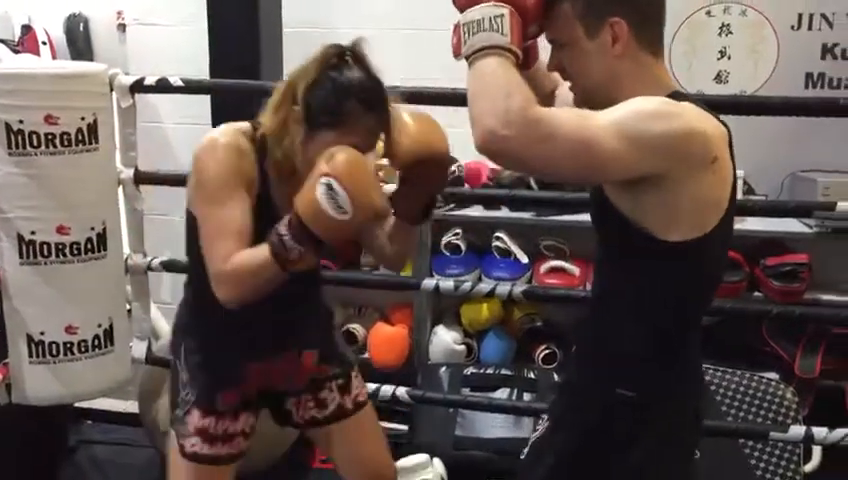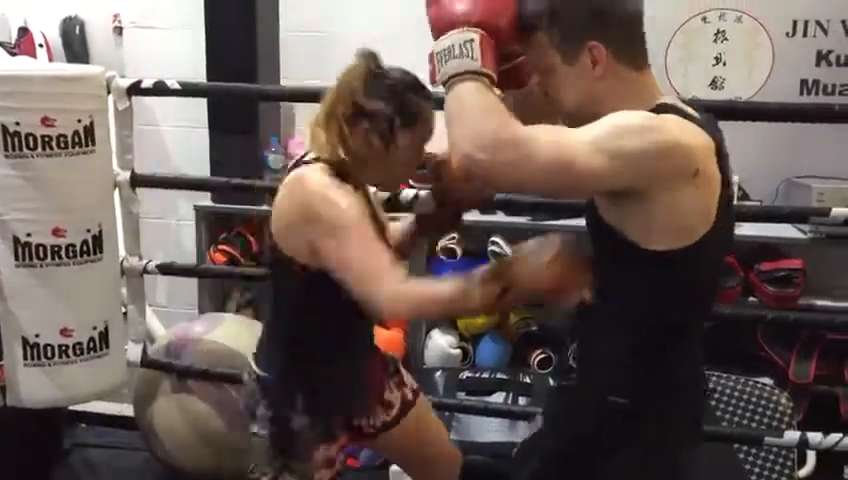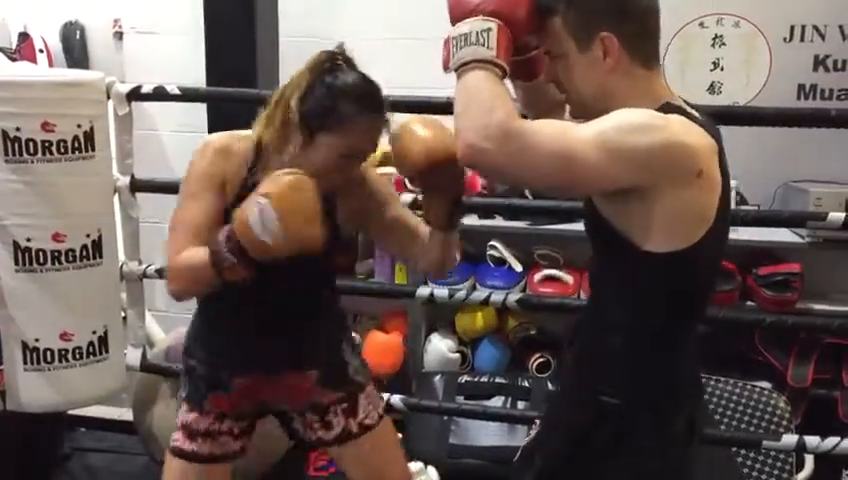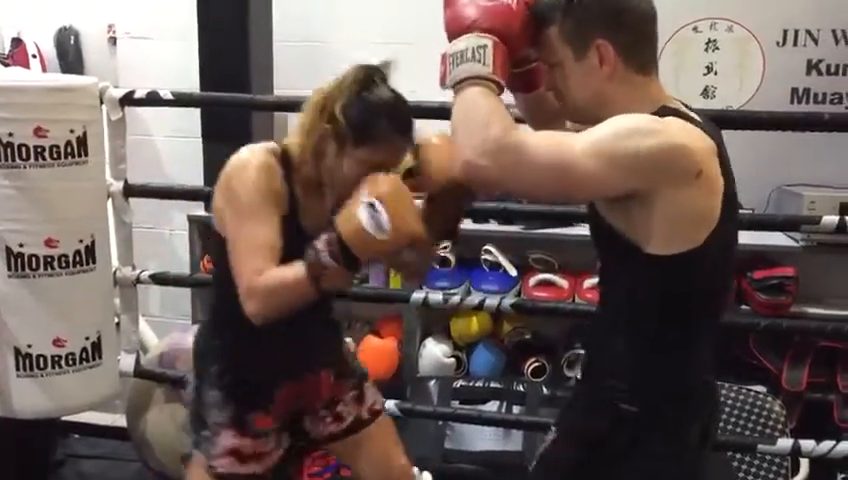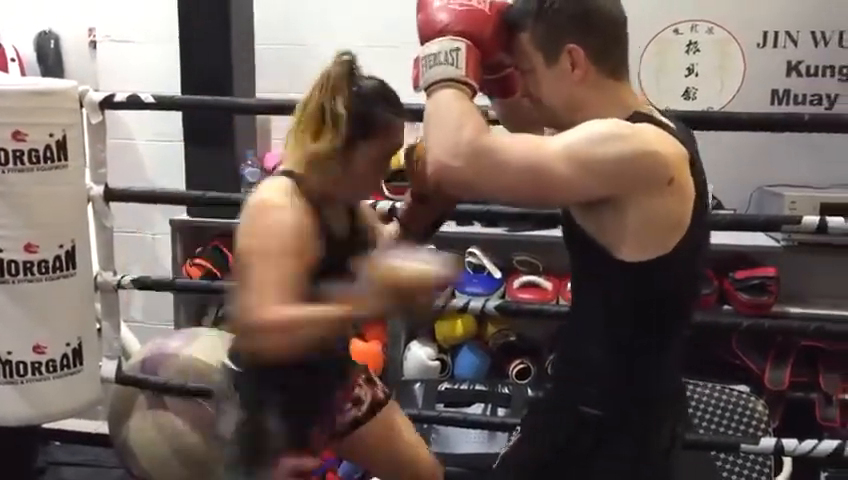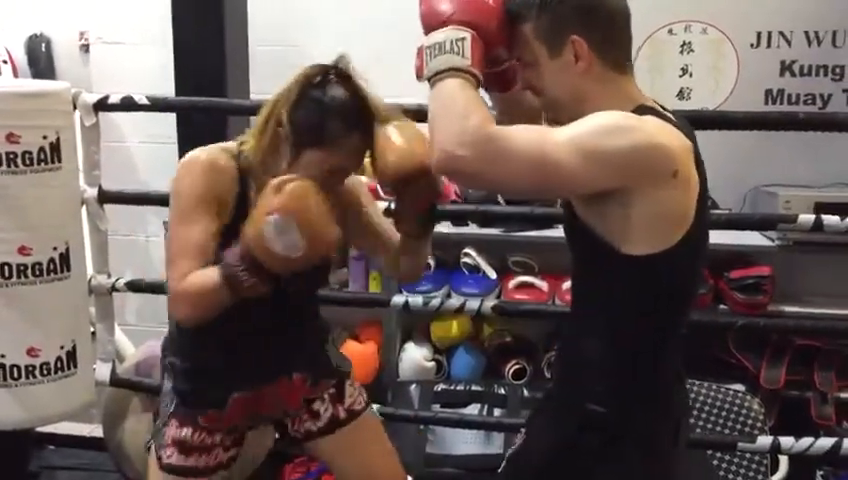
dt=0.5s
person 1, frame 1
left shoulder: (676, 130)
right shoulder: (650, 120)
left elbow: (504, 132)
right elbow: (540, 104)
right wrist: (517, 43)
left hip: (634, 407)
right hip: (616, 386)
person 1, frame 2
left shoulder: (659, 144)
right shoulder: (667, 125)
left elbow: (481, 156)
right elbow: (541, 129)
left wrist: (465, 52)
right wrist: (506, 58)
left hip: (632, 414)
right hip: (632, 394)
person 1, frame 3
left shoulder: (662, 143)
right shoulder: (674, 128)
left elbow: (484, 143)
right elbow: (549, 126)
left wrist: (479, 39)
right wrist: (521, 51)
left hip: (627, 417)
right hip: (636, 396)
person 1, frame 4
left shoulder: (661, 147)
right shoulder: (675, 130)
left elbow: (483, 160)
right elbow: (557, 150)
left wrist: (475, 49)
right wrist: (520, 64)
left hip: (641, 422)
right hip: (651, 399)
person 1, frame 5
left shoulder: (633, 152)
right shoulder: (652, 135)
left elbow: (454, 162)
right elbow: (541, 147)
left wrist: (448, 54)
right wrist: (494, 71)
left hip: (608, 427)
right hip: (634, 405)
person 1, frame 6
left shoulder: (640, 145)
right shoulder: (648, 129)
left elbow: (460, 152)
right elbow: (535, 140)
left wrist: (452, 47)
right wrist: (495, 64)
left hip: (611, 424)
right hip: (622, 401)
person 2, frame 1
left shoulder: (344, 164)
right shoulder: (226, 152)
left elbow: (392, 254)
right elbow: (230, 283)
left wrist: (416, 195)
right wrist: (306, 232)
left hip: (306, 341)
right hip: (218, 353)
person 2, frame 2
left shoulder: (349, 177)
right shoulder: (318, 194)
left elbow: (383, 249)
right elbow: (394, 300)
left wrist: (438, 213)
right wrist: (506, 280)
left hip: (354, 365)
right hip: (297, 389)
person 2, frame 3
left shoulder: (359, 183)
right shoulder: (222, 157)
left elbow: (434, 261)
right elbow: (178, 278)
left wrist: (442, 198)
right wrist: (242, 245)
left hip: (320, 358)
right hip: (226, 362)
person 2, frame 4
left shoulder: (350, 183)
right shoulder: (254, 172)
left elbow: (408, 259)
right elbow: (260, 298)
right wrist: (341, 251)
left hip: (317, 364)
right hip: (239, 375)
person 2, frame 5
left shoulder: (338, 194)
right shoulder: (280, 207)
right elbow: (262, 334)
right wrist: (358, 304)
left hip: (330, 376)
right hip: (272, 395)
person 2, frame 6
left shoulder: (339, 192)
right shoulder: (207, 171)
left elbow: (407, 267)
right elbow: (185, 302)
left wrist: (415, 206)
right wrist: (256, 260)
left hip: (303, 362)
right hip: (208, 376)
